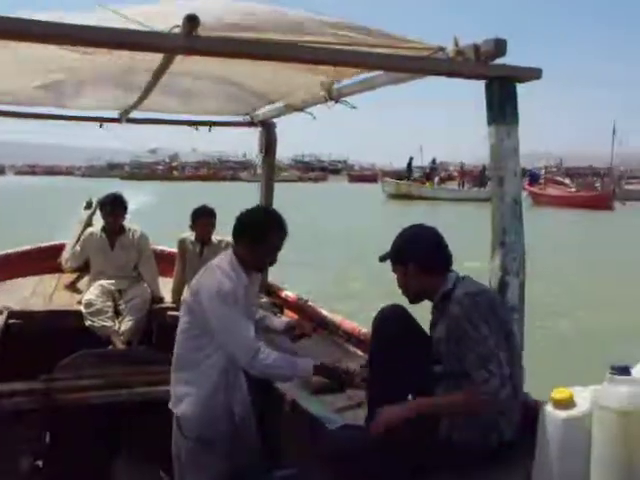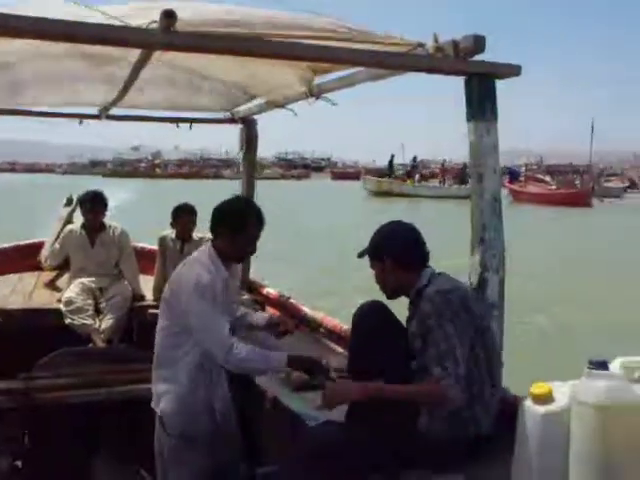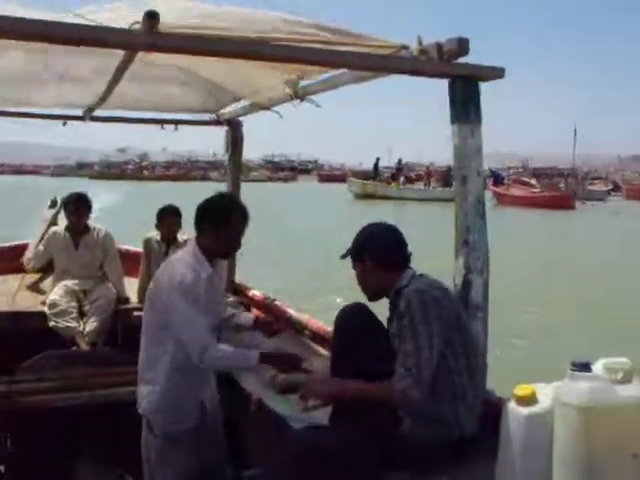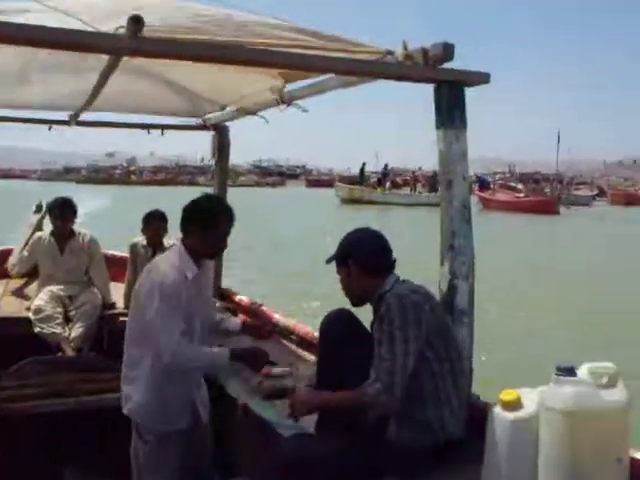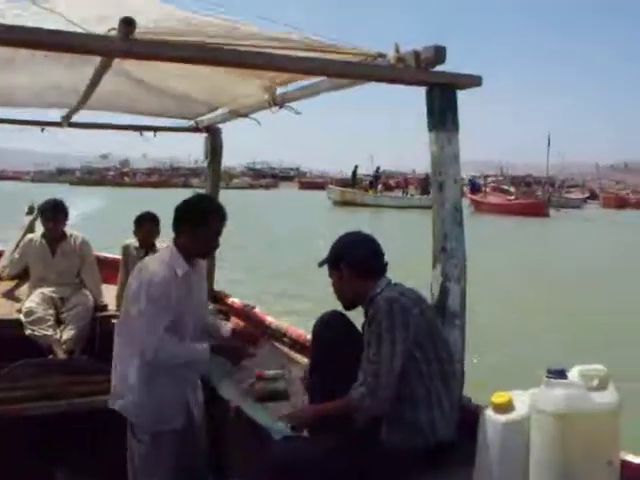
dt=0.1s
person 1, frame 1
left shoulder: (249, 273)
right shoulder: (217, 285)
right elbow: (253, 357)
left wrist: (280, 324)
right wrist: (317, 369)
left hip: (232, 386)
right hip: (202, 395)
person 1, frame 2
left shoulder: (229, 267)
right shoulder: (195, 278)
right elbow: (227, 352)
left wrist: (263, 320)
right wrist: (291, 362)
left hip: (213, 383)
right hip: (183, 391)
person 1, frame 3
left shoulder: (216, 266)
right shoulder: (179, 276)
right elbow: (202, 351)
left wrist: (252, 320)
right wrist: (264, 358)
left hip: (200, 387)
right hip: (171, 392)
person 1, frame 4
left shoulder: (204, 268)
right shoulder: (163, 277)
right elbow: (173, 353)
left wrist: (240, 325)
right wrist: (235, 355)
left hip: (190, 391)
right hip: (158, 396)
person 1, frame 5
left shoulder: (198, 268)
right shoulder: (153, 275)
right elbow: (155, 349)
left wrist: (226, 334)
right wrist: (214, 349)
left hip: (187, 392)
right hip: (153, 397)
person 2, frame 1
left shoulder: (470, 302)
right shoulder: (449, 298)
left elbow: (496, 394)
left wrist: (412, 408)
left hip: (471, 436)
right hip: (452, 403)
left knee: (344, 447)
right knee: (390, 321)
right ankle: (382, 428)
person 2, frame 2
left shoulder: (442, 299)
right shoulder: (425, 293)
left elbow: (449, 391)
left wrist: (366, 390)
left hip: (449, 432)
right hip: (428, 402)
left knee: (319, 444)
right knee: (368, 317)
right ankle: (357, 427)
person 2, frame 3
left shoulder: (421, 298)
right shoulder: (408, 294)
left elbow: (410, 393)
left wrist: (337, 387)
left hip: (435, 435)
right hip: (409, 410)
left knee: (305, 447)
right knee: (353, 319)
right ankle: (342, 432)
person 2, frame 4
left shoulder: (401, 303)
right shoulder: (393, 297)
left elbow: (384, 396)
left wrist: (319, 399)
left hip: (419, 439)
right hip: (403, 411)
left knee: (293, 457)
right knee: (338, 325)
right ankle: (330, 437)
person 2, frame 5
left shoulder: (392, 305)
right shoulder: (385, 300)
left elbow: (372, 400)
left wrist: (315, 413)
left hip: (412, 442)
right hip: (392, 413)
left knee: (287, 459)
right ankle: (326, 442)
person 3, frame 1
left shoulder: (138, 237)
right shoulder: (91, 236)
left elbow: (148, 268)
right elbow: (68, 264)
left wrist: (155, 293)
left hip: (130, 286)
right hip: (102, 285)
left knee: (142, 298)
right knee: (91, 302)
left ankle: (122, 343)
right ankle: (117, 342)
person 3, frame 2
left shoulder: (118, 234)
right shoulder: (70, 233)
left elbow: (129, 265)
right elbow: (48, 262)
left wrist: (136, 291)
left hip: (111, 284)
right hip: (82, 283)
left knee: (124, 295)
right knee: (71, 300)
left ankle: (103, 341)
right ankle: (98, 341)
person 3, frame 3
left shoulder: (102, 236)
right shoulder: (54, 235)
left elbow: (113, 268)
right elbow: (31, 264)
left wrist: (121, 293)
left hip: (95, 286)
right hip: (66, 285)
left knee: (107, 298)
right knee: (55, 302)
left ankle: (85, 345)
right ankle: (82, 342)
person 3, frame 4
left shoulder: (88, 241)
right shoulder: (39, 241)
left elbow: (99, 273)
right elbow: (15, 269)
left wrist: (106, 299)
left hip: (80, 291)
right hip: (51, 291)
left knee: (93, 304)
right knee: (40, 308)
left ankle: (72, 350)
right ankle: (67, 349)
person 3, frame 5
left shoulder: (79, 243)
right shoulder: (30, 243)
left elbow: (90, 275)
left wrist: (98, 301)
left hip: (72, 293)
right hip: (42, 293)
left knee: (84, 306)
right knee: (31, 310)
left ankle: (64, 352)
right ankle: (58, 351)
